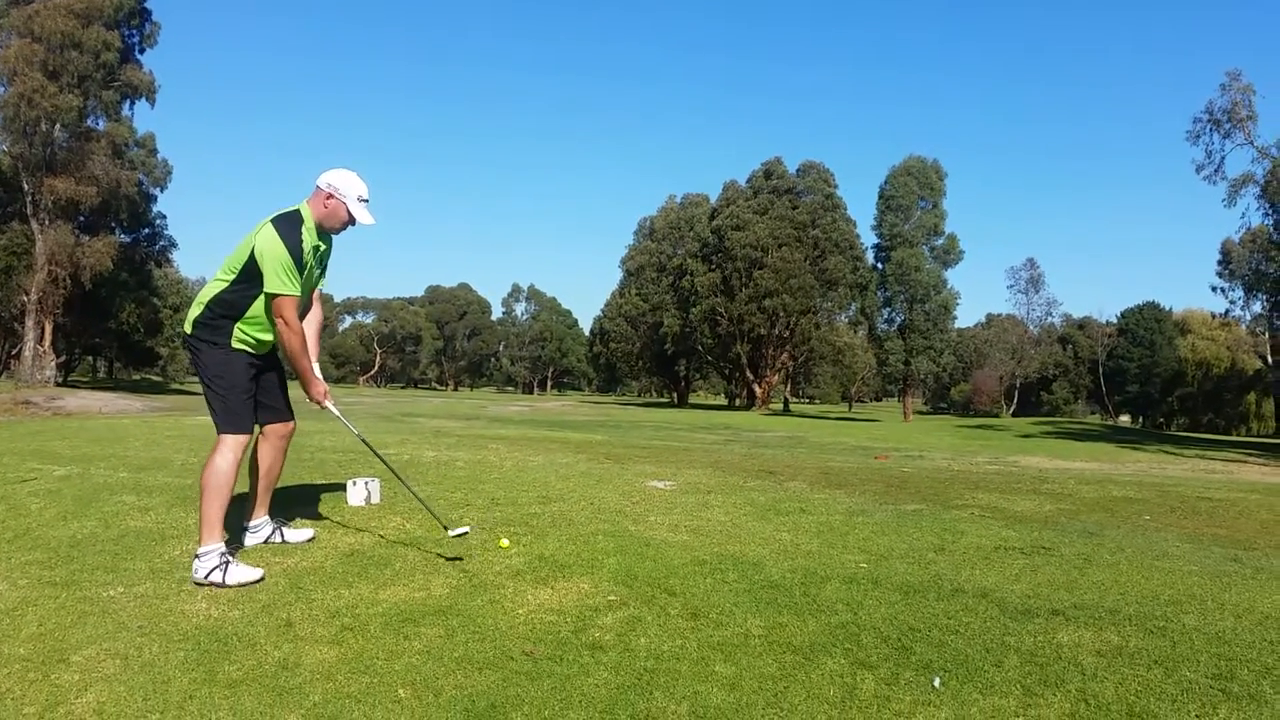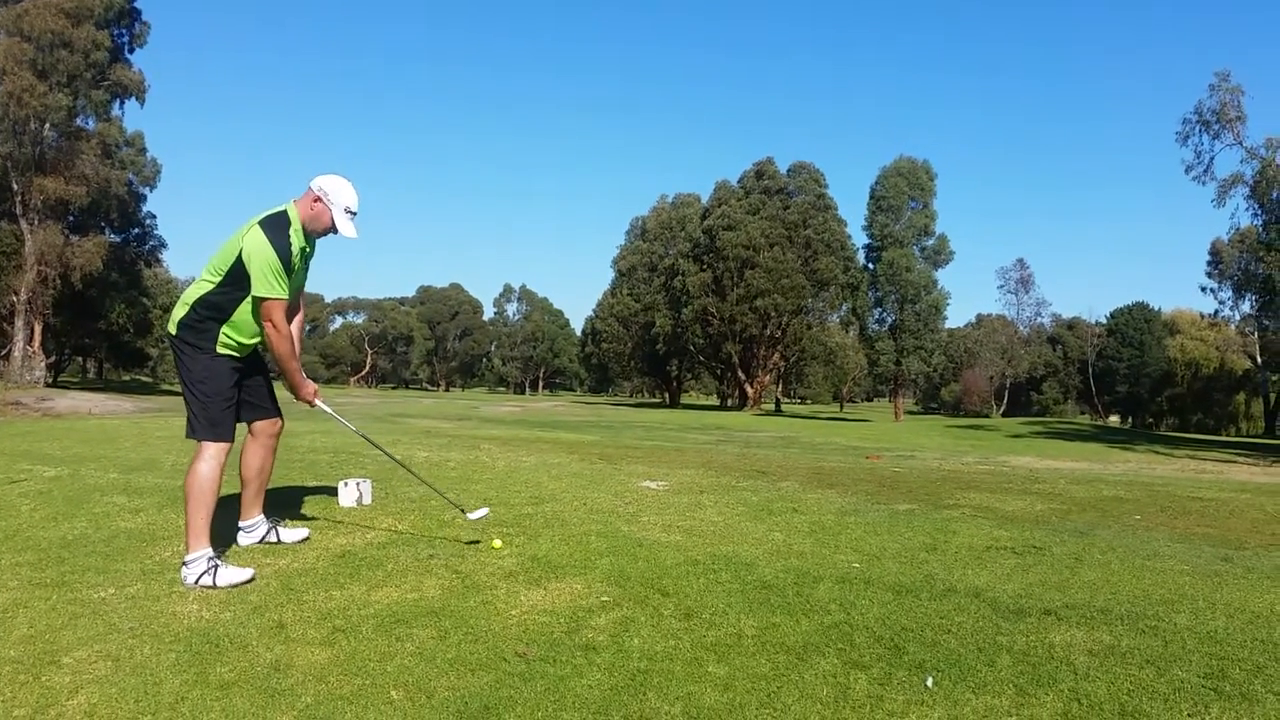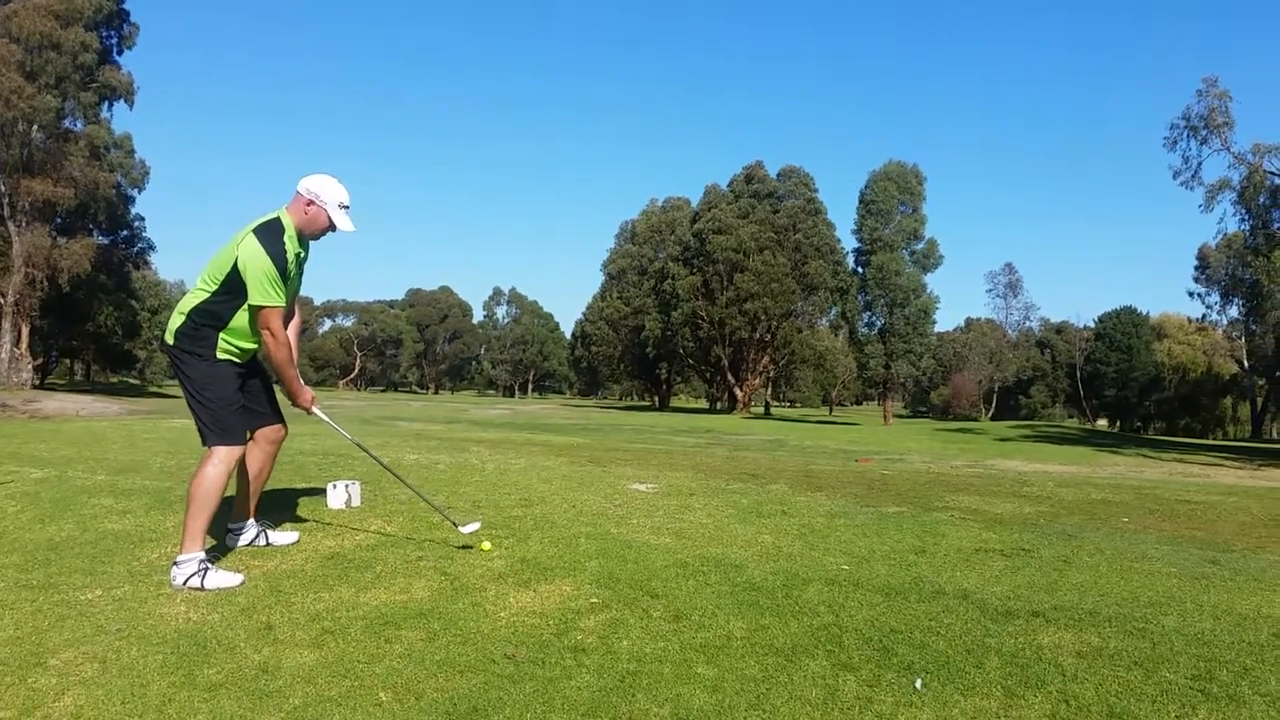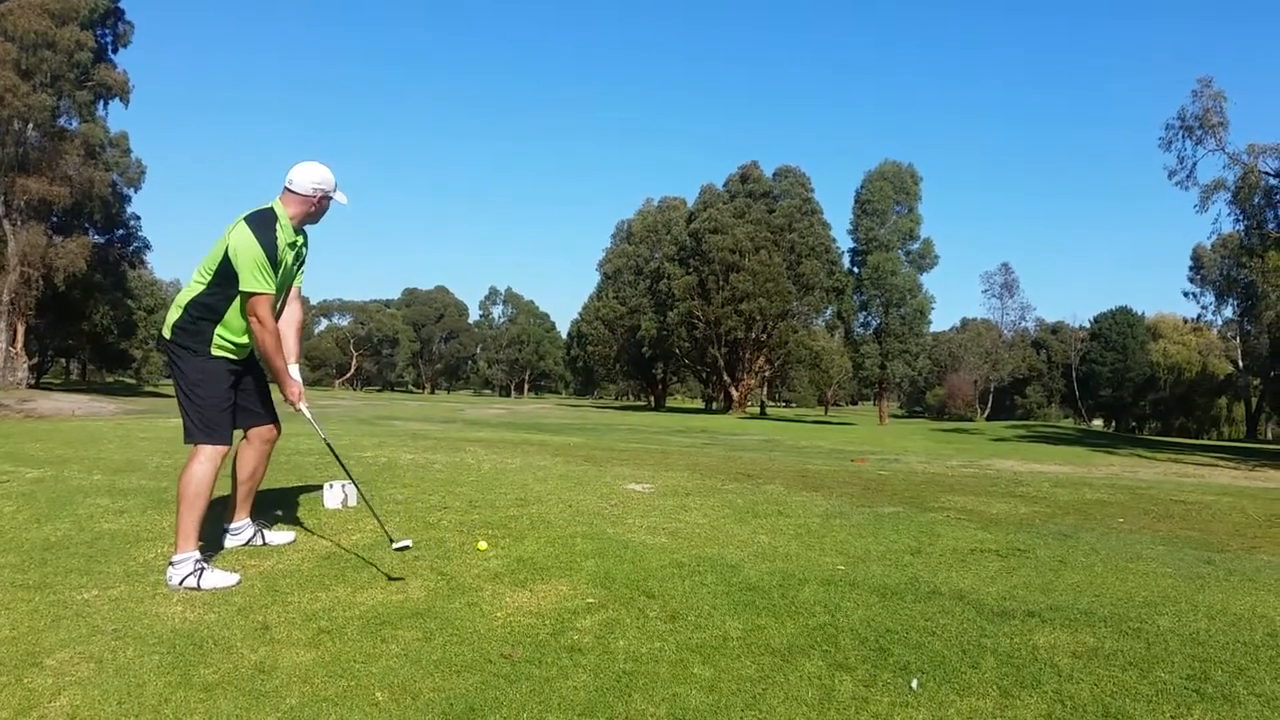
dt=0.5s
person 1, frame 1
left shoulder: (320, 240)
right shoulder: (283, 236)
left elbow: (310, 306)
right elbow: (286, 319)
left wrist: (314, 370)
right wrist: (308, 380)
left hip: (255, 341)
right hip: (217, 337)
left knee: (279, 427)
right knee: (234, 435)
left ankle: (258, 524)
right ankle: (209, 554)
person 1, frame 2
left shoulder: (303, 238)
right shoulder: (270, 238)
left elbow: (293, 308)
right elbow: (274, 322)
left wrist: (296, 371)
right wrist: (298, 381)
left hip: (238, 341)
right hip: (203, 340)
left knee: (268, 425)
right knee: (215, 442)
left ankle: (252, 523)
right ankle: (198, 560)
person 1, frame 3
left shoulder: (296, 243)
right shoulder: (265, 247)
left elbow: (290, 313)
right elbow: (272, 331)
left wrist: (293, 378)
right wrist: (295, 388)
left hip: (234, 348)
right hip: (199, 346)
left knee: (270, 431)
right knee: (226, 447)
left ankle: (242, 526)
right ankle: (189, 561)
person 1, frame 4
left shoulder: (296, 238)
right shoulder: (256, 234)
left elbow: (290, 304)
right elbow: (261, 319)
left wrist: (293, 369)
right wrist: (283, 379)
left hip: (234, 346)
right hip: (197, 343)
left knee: (264, 430)
right knee: (211, 446)
left ankle: (238, 526)
right ankle: (184, 561)
